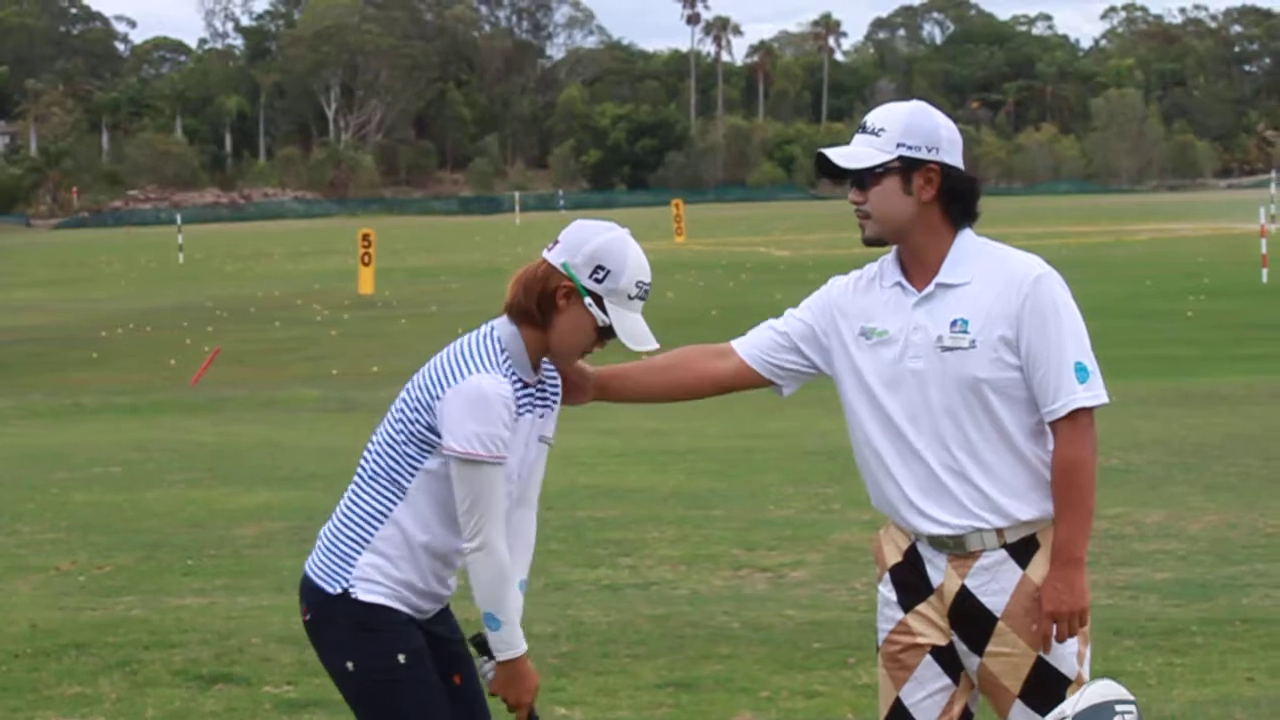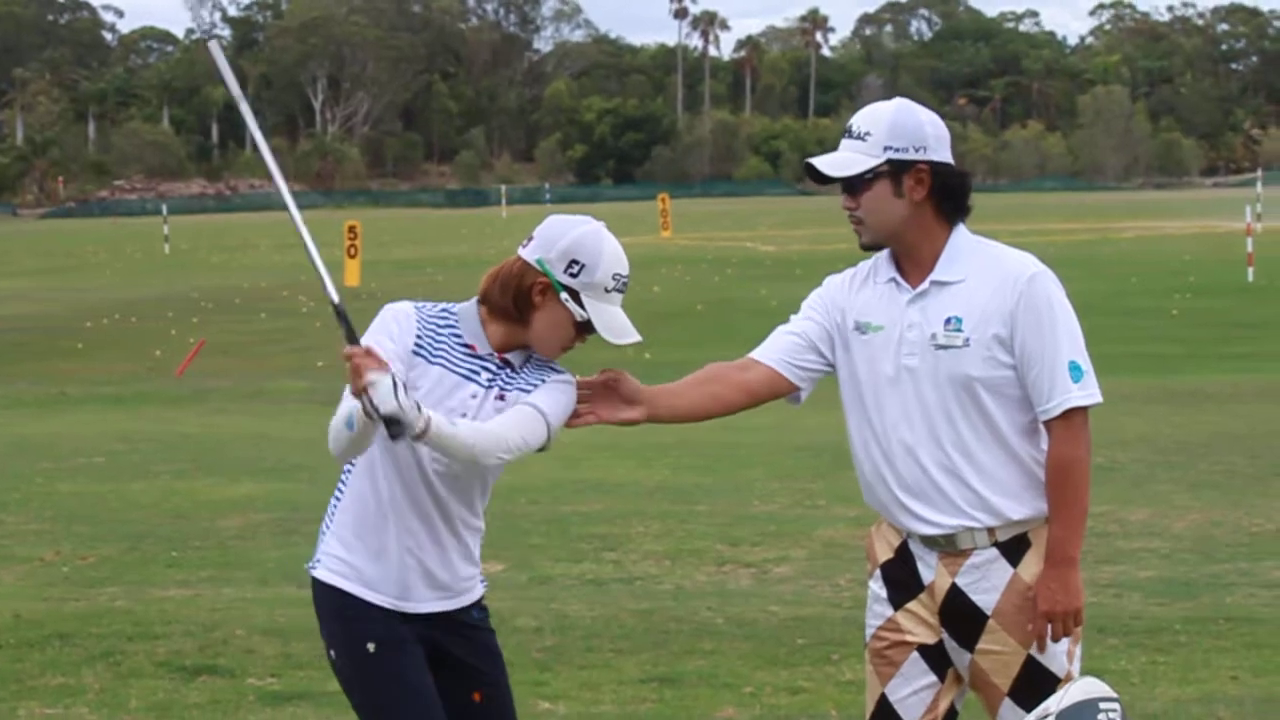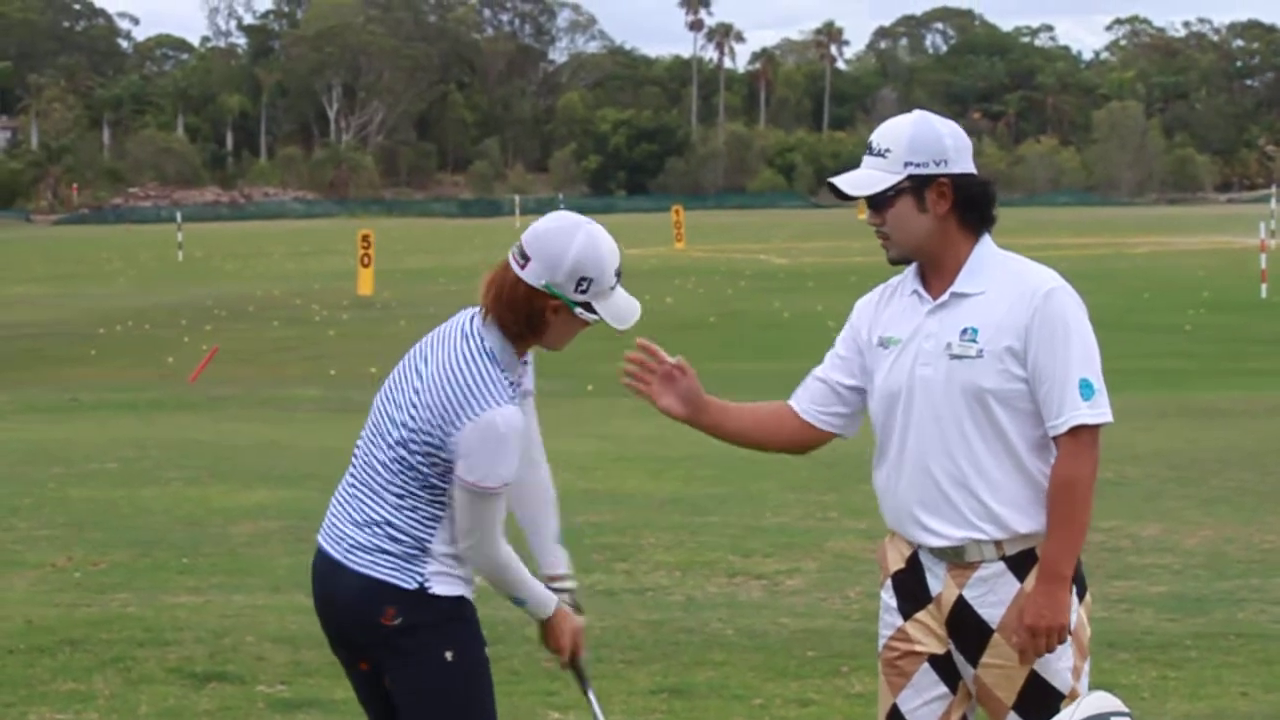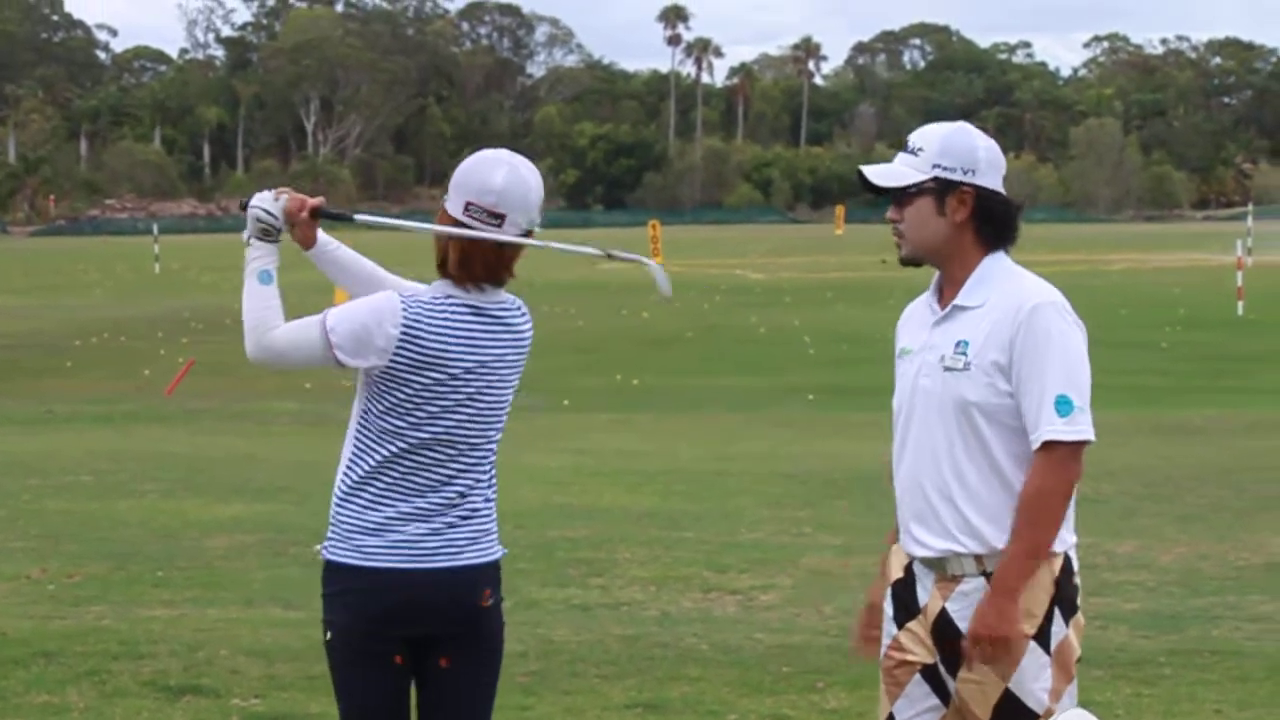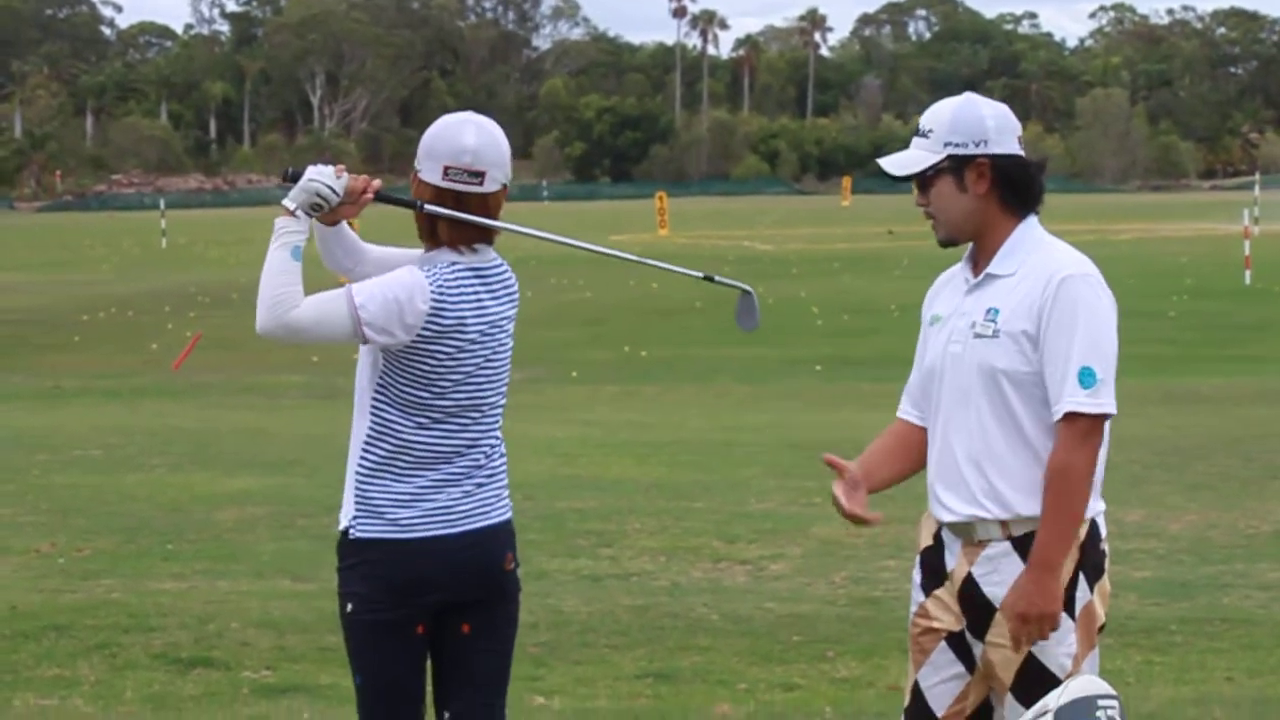
dt=0.7s
person 1, frame 1
left shoulder: (1024, 285)
right shoulder: (848, 303)
left elbow: (1073, 429)
right elbow: (723, 364)
left wrist: (1069, 567)
right wrist: (598, 382)
left hip: (1020, 566)
right hip: (914, 569)
person 1, frame 2
left shoulder: (1019, 284)
right shoulder: (845, 298)
left elbow: (1068, 427)
right elbow: (752, 376)
left wrist: (1063, 567)
right wrist: (649, 403)
left hip: (1011, 563)
right hip: (905, 565)
person 1, frame 3
left shoulder: (1037, 299)
right shoulder: (878, 311)
left elbow: (1077, 448)
right elbow: (803, 426)
left wrist: (1054, 584)
right wrist: (698, 408)
left hip: (1018, 579)
right hip: (915, 579)
person 1, frame 4
left shoulder: (1033, 313)
right shoulder: (914, 319)
left elbow: (1058, 460)
left wrist: (1007, 593)
right wrist: (890, 582)
left hip: (1014, 589)
right hip: (921, 587)
person 1, frame 5
left shoulder: (1063, 281)
right shoulder: (946, 289)
left elbow: (1080, 432)
left wrist: (1043, 570)
right wrist: (863, 477)
left hip: (1038, 558)
right hip: (948, 554)
person 2, frame 1
left shoulder: (543, 382)
right shoulder: (482, 384)
left elbow: (520, 512)
right elbow: (481, 539)
left wrist: (508, 639)
right wrist: (511, 653)
left hip: (416, 601)
right hip: (357, 603)
person 2, frame 2
left shoulder: (551, 387)
right shoulder: (406, 325)
left elbow: (489, 446)
right elbow: (343, 443)
left wrist: (409, 414)
right wrist: (367, 400)
left hip: (455, 600)
right hip: (361, 592)
person 2, frame 3
left shoulder: (475, 328)
right shoulder: (492, 414)
left elbow: (528, 466)
right elbow: (480, 546)
left wrist: (559, 576)
right wrist: (547, 605)
right hip: (411, 598)
person 2, frame 4
left shoulder: (396, 321)
right shoulder: (514, 323)
left elbow: (264, 346)
left wrist: (262, 242)
right wrist: (312, 239)
left hip: (368, 580)
right hip: (468, 581)
person 2, frame 5
left shoulder: (416, 292)
right shoulder: (496, 277)
left elbow: (277, 320)
right elbow: (361, 265)
left wrist: (298, 213)
right wrist: (330, 220)
left hip: (389, 553)
right hip: (485, 546)
